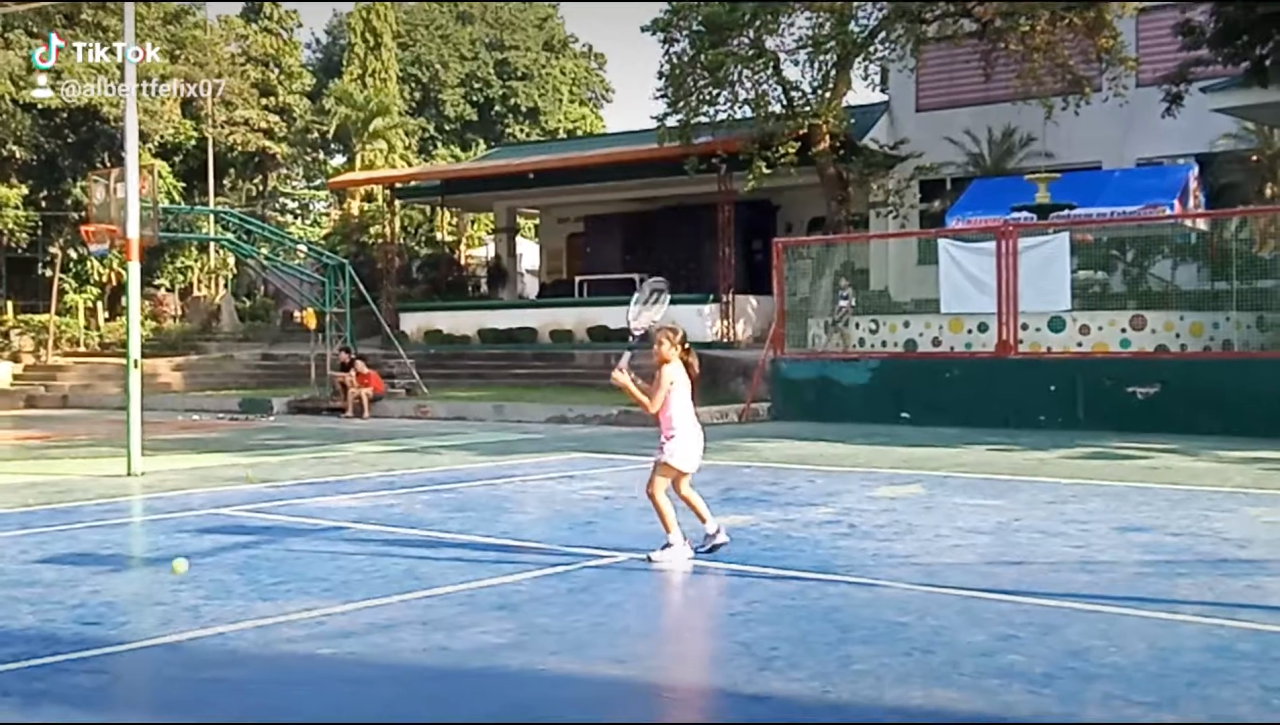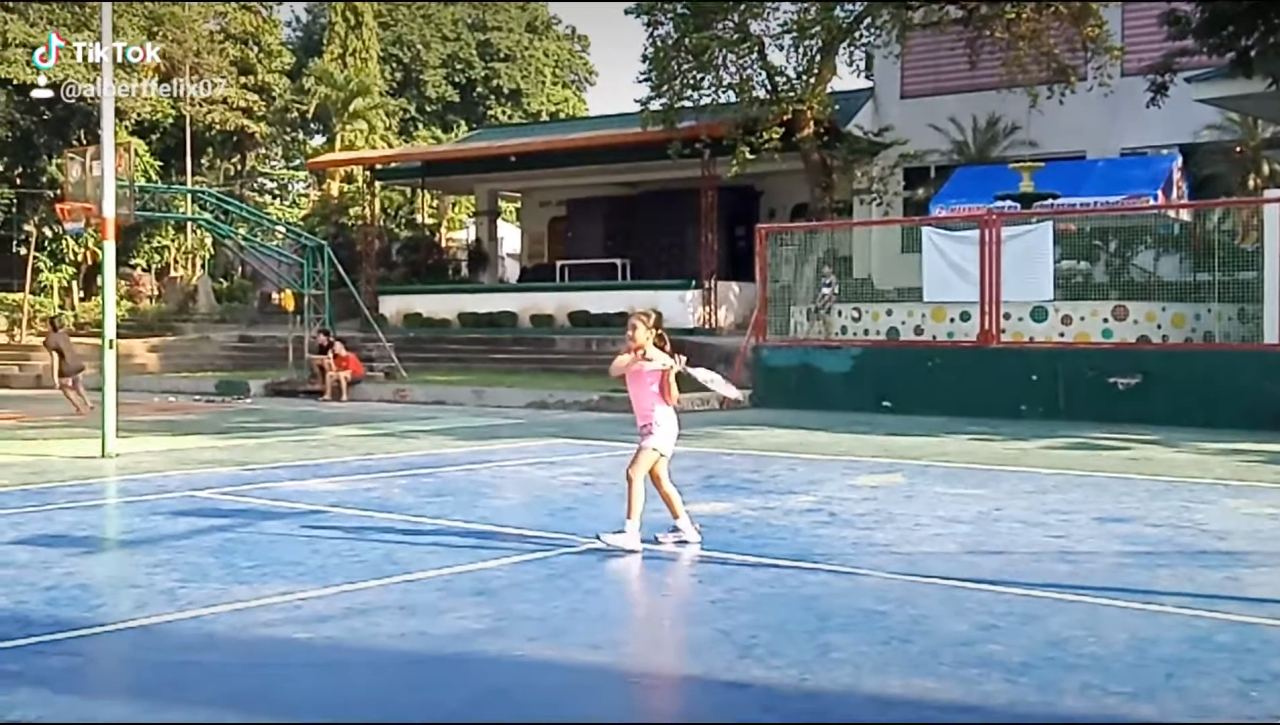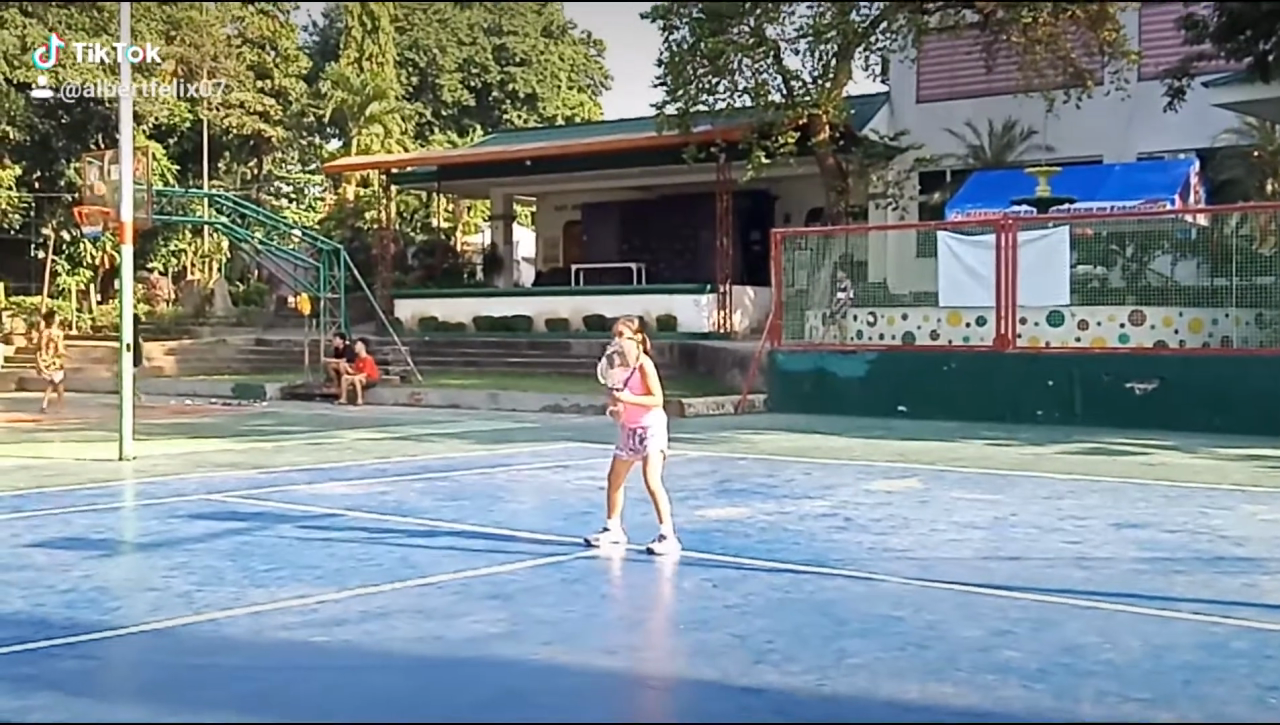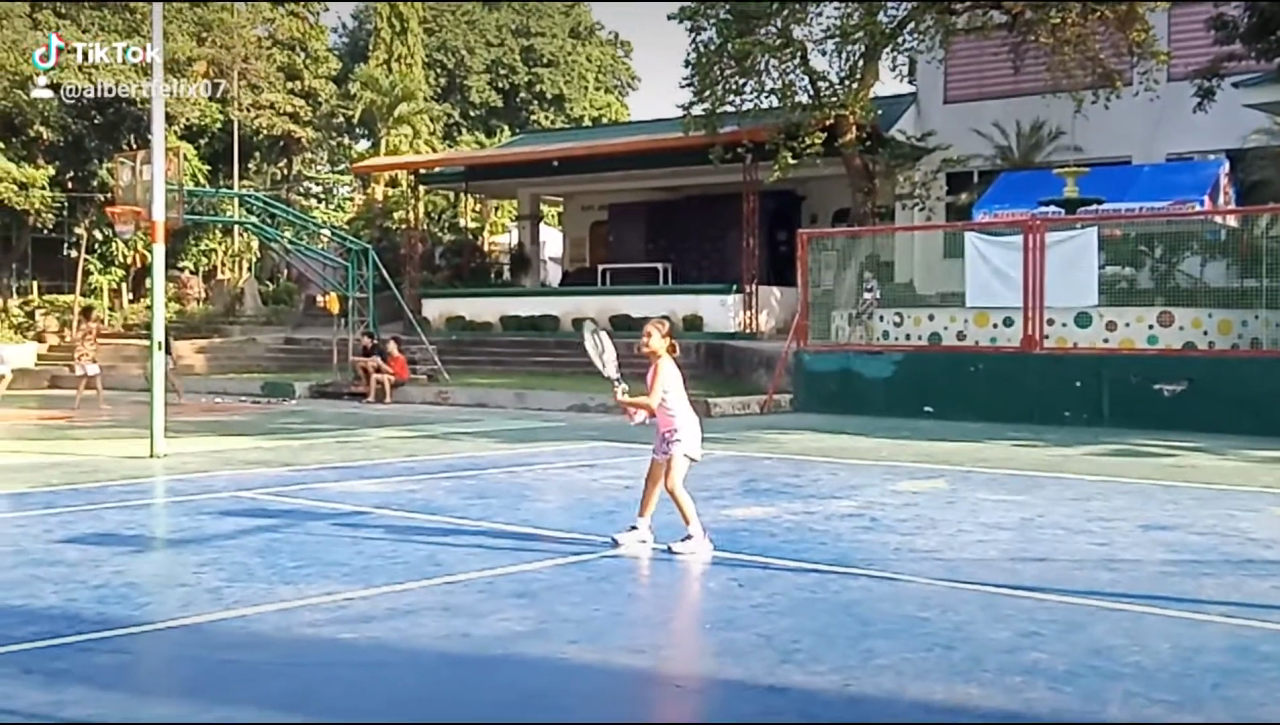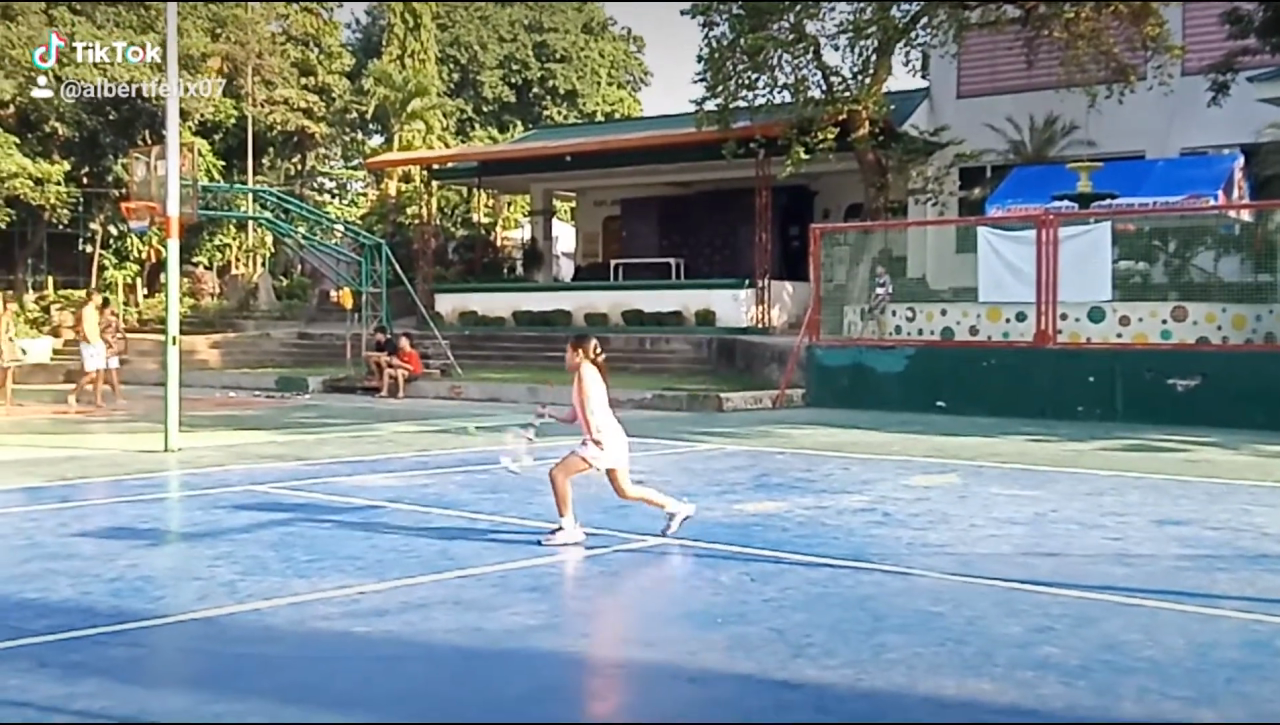
dt=1s
person 1, frame 1
left shoulder: (667, 370)
right shoulder: (676, 369)
left elbow: (652, 407)
right elbow: (658, 399)
left wrist: (626, 385)
right wrist: (633, 382)
left hip: (680, 437)
right hip: (682, 437)
left knee: (655, 489)
right knee: (681, 488)
left ankle: (678, 544)
right ankle: (714, 531)
person 1, frame 2
left shoulder: (663, 360)
right shoulder: (632, 354)
left elbow: (672, 399)
right elbow: (614, 370)
left wrist: (671, 375)
right wrist: (639, 358)
left hip: (660, 424)
right hip: (646, 425)
left knee: (634, 473)
right knee: (660, 480)
left ankle: (632, 533)
right ankle: (685, 528)
person 1, frame 3
left shoulder: (644, 364)
left elbow: (658, 400)
right elbow: (614, 395)
left wrist: (630, 398)
right wrist: (614, 408)
left hip: (651, 427)
right hip: (629, 428)
left knee: (652, 480)
right knee: (614, 478)
left ankle: (668, 536)
right ankle: (614, 529)
person 1, frame 4
left shoulder: (663, 365)
right shoulder: (656, 365)
left elbow: (652, 402)
left wrist: (624, 400)
right wrist: (639, 410)
left hip: (683, 430)
right hip: (666, 431)
left knee: (672, 484)
right knee: (653, 479)
left ankle: (698, 536)
right ankle: (642, 528)
person 1, frame 5
left shoulder: (584, 369)
right shoulder: (592, 373)
left elbow: (585, 399)
right elbow: (574, 416)
left wrist: (592, 432)
right wrist: (552, 416)
left hip: (601, 439)
right hip: (614, 438)
left knee: (557, 474)
right knee: (625, 490)
left ankle: (568, 528)
right ankle: (676, 507)
